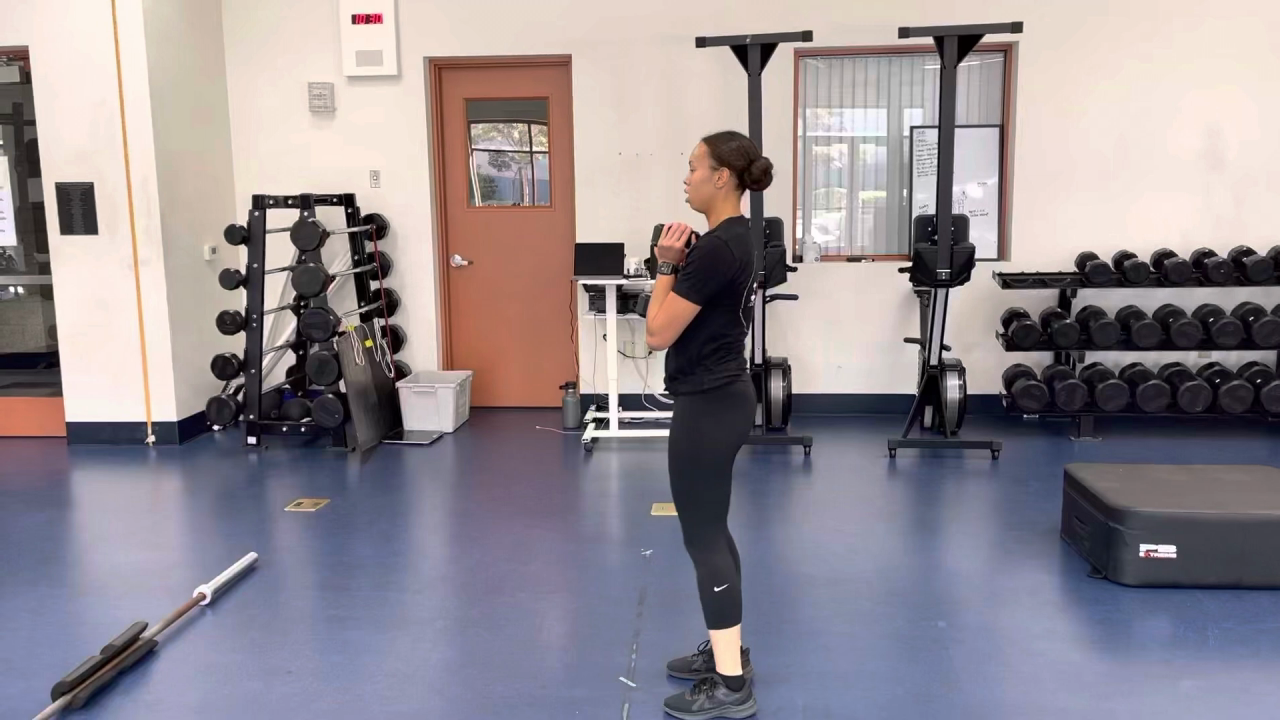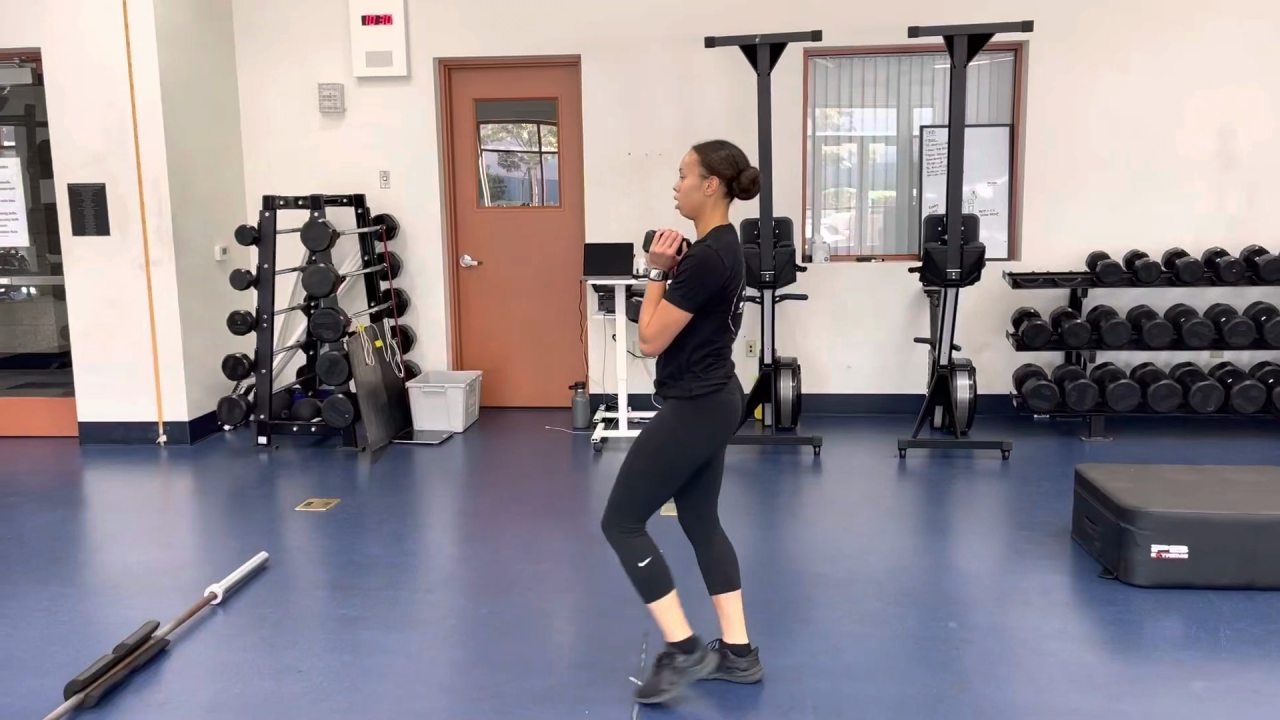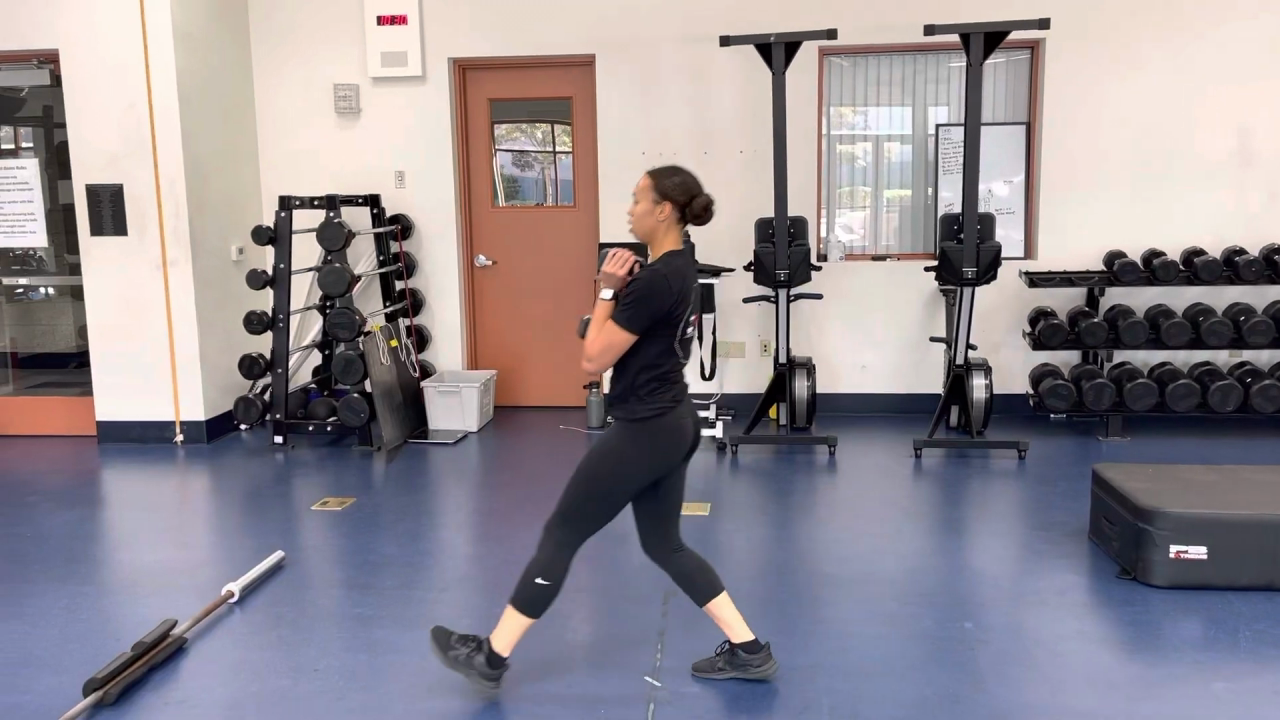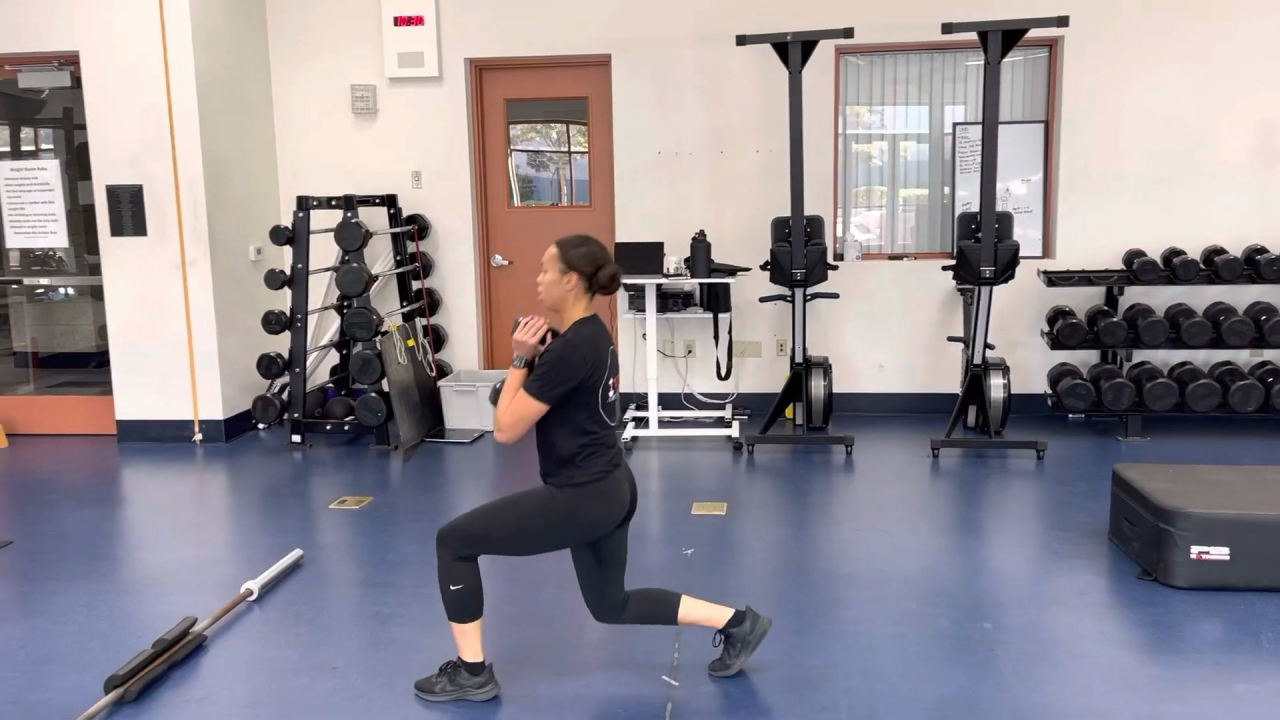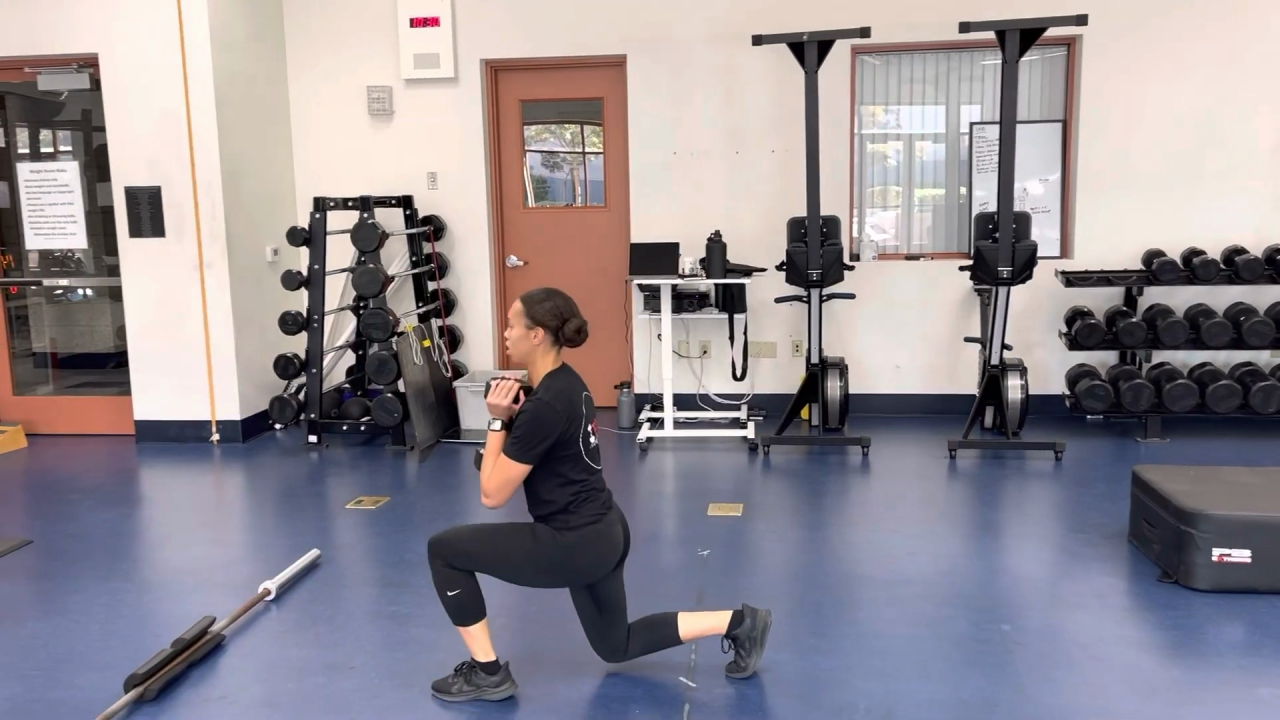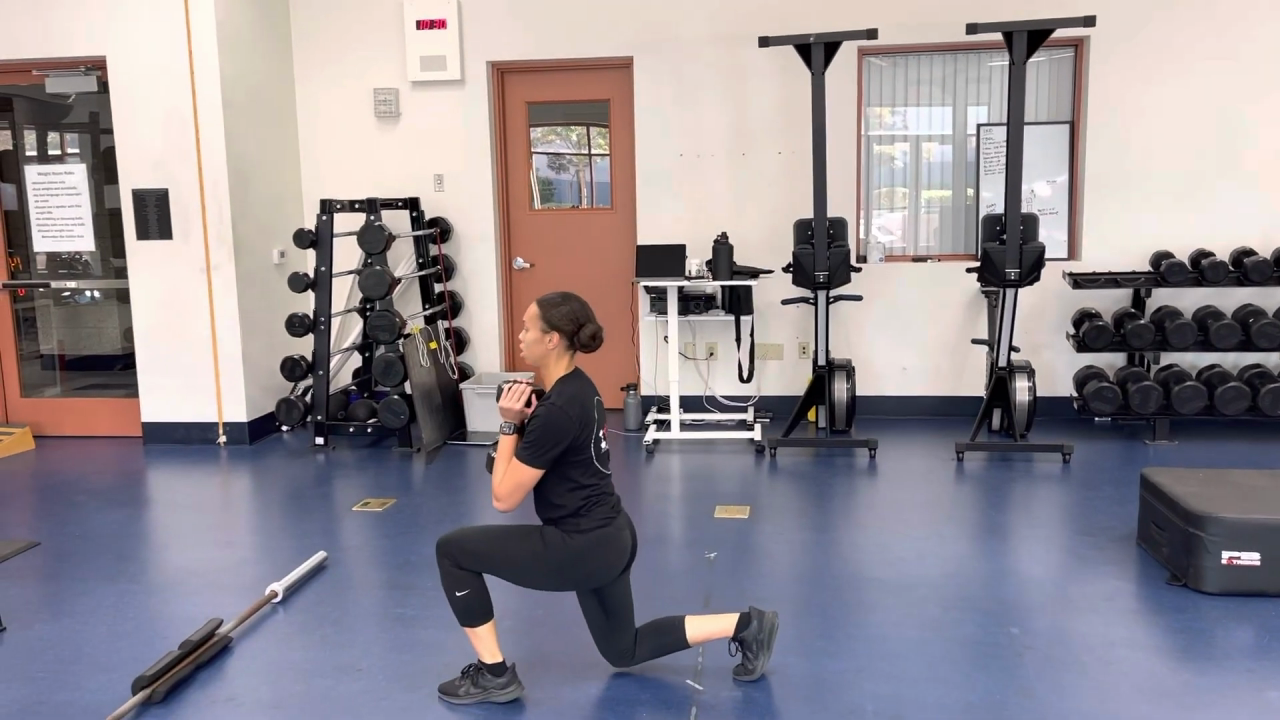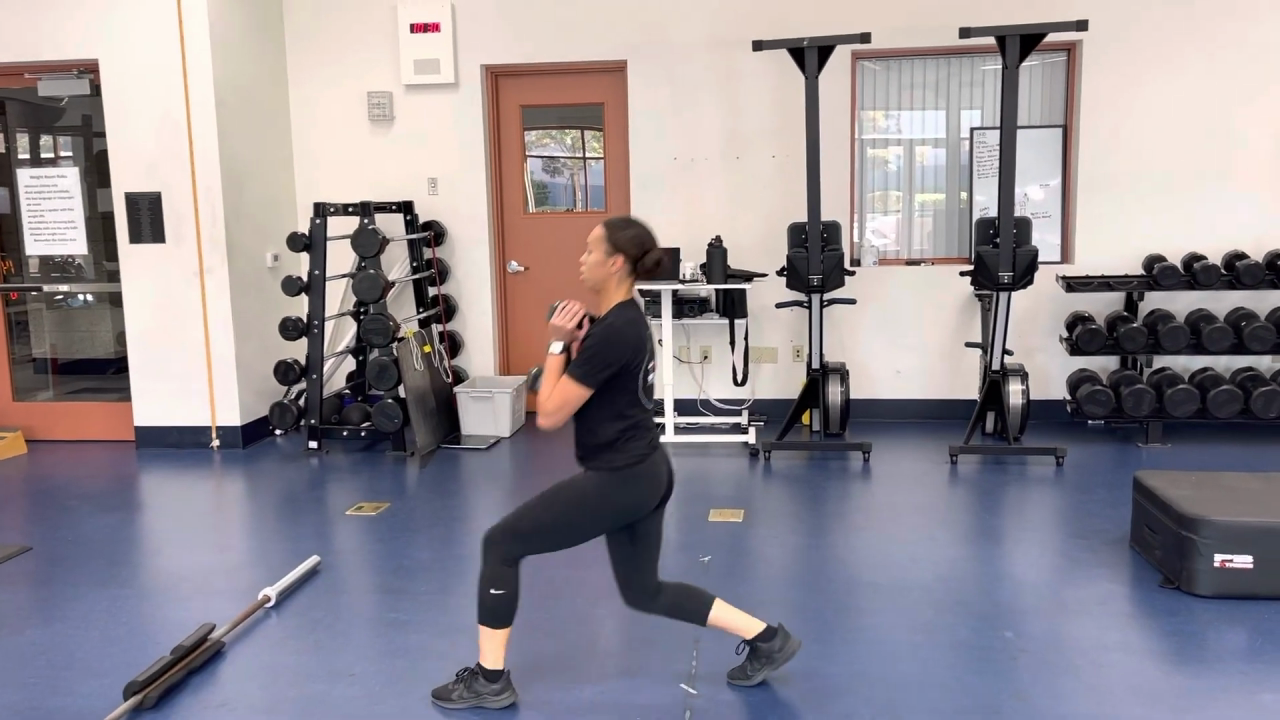
dt=0.4s
person 1, frame 1
left shoulder: (717, 247)
right shoulder: (733, 238)
left elbow: (658, 333)
left wrist: (666, 266)
right wrist: (679, 263)
left hip: (708, 405)
right hip: (723, 396)
left knee: (704, 538)
right knee: (711, 529)
right ankle: (726, 654)
person 1, frame 2
left shoulder: (708, 255)
right shoulder: (720, 246)
left elbow: (651, 339)
left wrist: (657, 272)
right wrist: (668, 270)
left hip: (694, 408)
right hip: (713, 401)
left knee: (622, 522)
right knee: (700, 522)
left ankle: (684, 649)
right ankle: (738, 651)
person 1, frame 3
left shoulder: (657, 279)
right shoulder: (679, 269)
left elbow: (594, 359)
left wrist: (608, 292)
right wrist: (620, 290)
left hip: (644, 431)
right hip: (673, 423)
left knee: (562, 534)
right knee: (663, 543)
left ankle: (493, 658)
right ankle: (747, 649)
person 1, frame 4
left shoulder: (571, 346)
right shoulder: (590, 333)
left elbow: (506, 430)
left wrist: (521, 360)
right wrist: (536, 356)
left hip: (580, 497)
right hip: (610, 490)
left knee: (454, 540)
right knee: (611, 604)
left ankle: (471, 671)
right ankle: (737, 623)
person 1, frame 5
left shoulder: (545, 406)
right shoulder: (565, 383)
left elbow: (492, 494)
left wrist: (498, 422)
right wrist: (511, 419)
left hip: (575, 544)
right hip: (602, 534)
left knee: (444, 550)
right knee: (618, 645)
left ankle: (487, 672)
right ankle: (741, 623)
person 1, frame 6
left shoulder: (558, 411)
right shoulder: (576, 388)
left elbow: (505, 497)
left wrist: (509, 426)
right wrist: (523, 423)
left hip: (583, 546)
right hip: (609, 539)
left knee: (453, 551)
right knee: (624, 650)
left ankle: (493, 673)
right ankle: (747, 626)
person 1, frame 7
left shoulder: (613, 331)
right shoulder: (625, 319)
left elbow: (550, 415)
right elbow: (578, 390)
left wrist: (559, 345)
right wrist: (575, 345)
left hip: (619, 480)
right hip: (645, 474)
left knee: (501, 545)
right knee: (644, 591)
left ankle: (490, 679)
right ankle: (766, 638)
